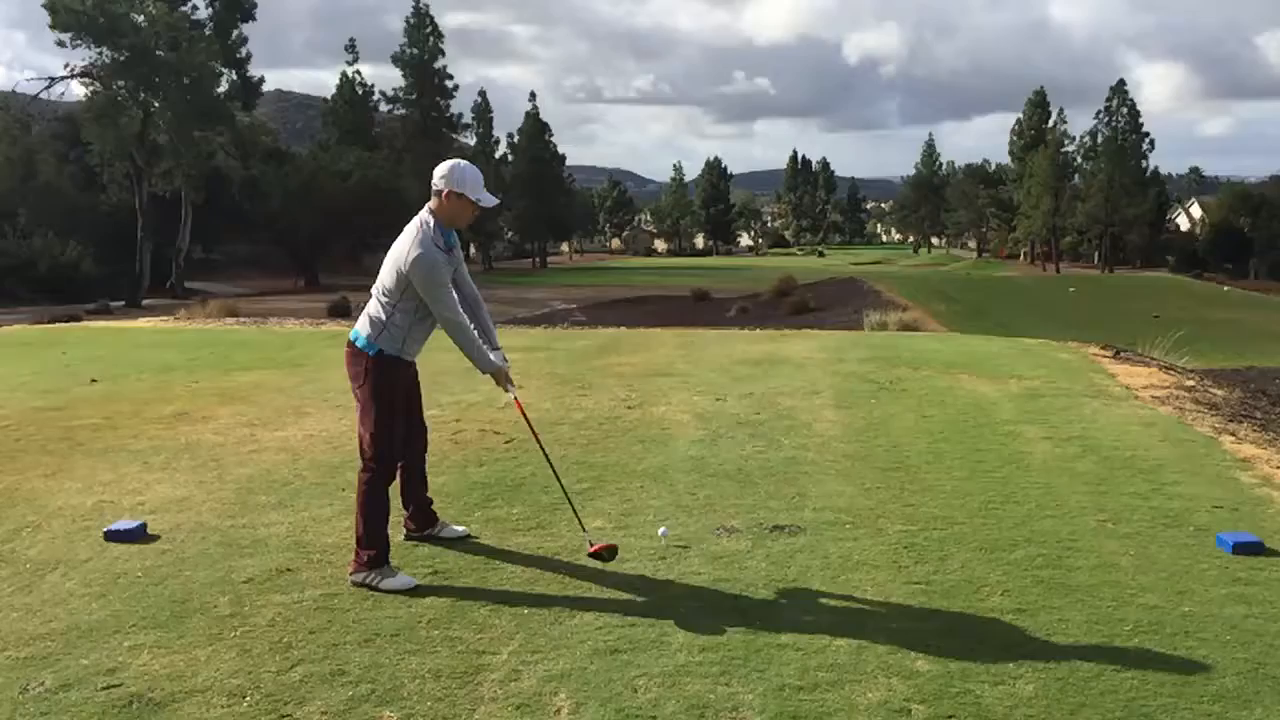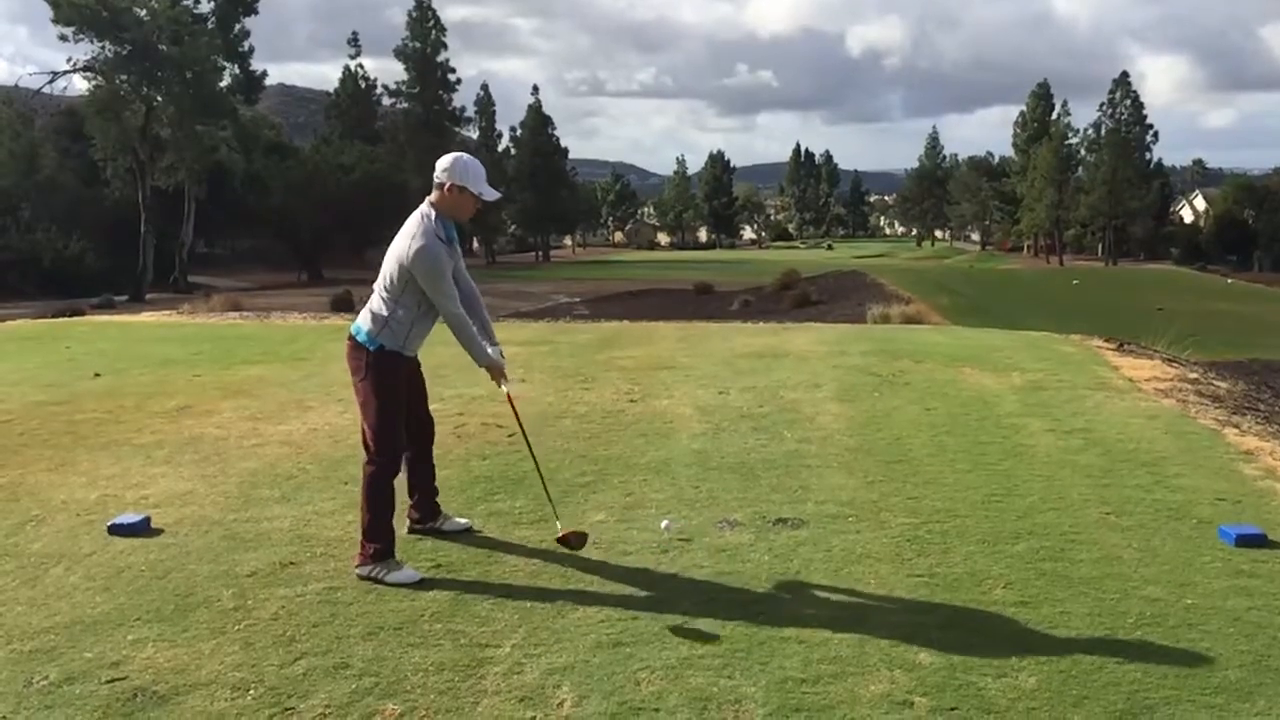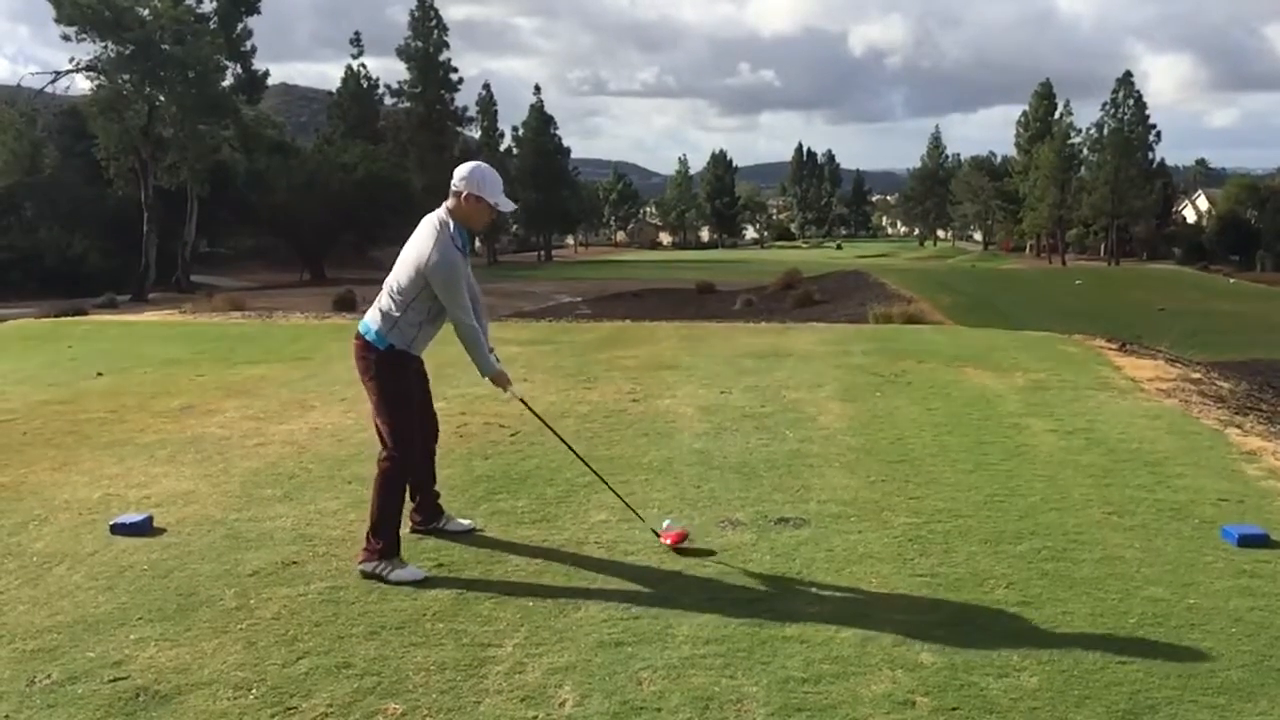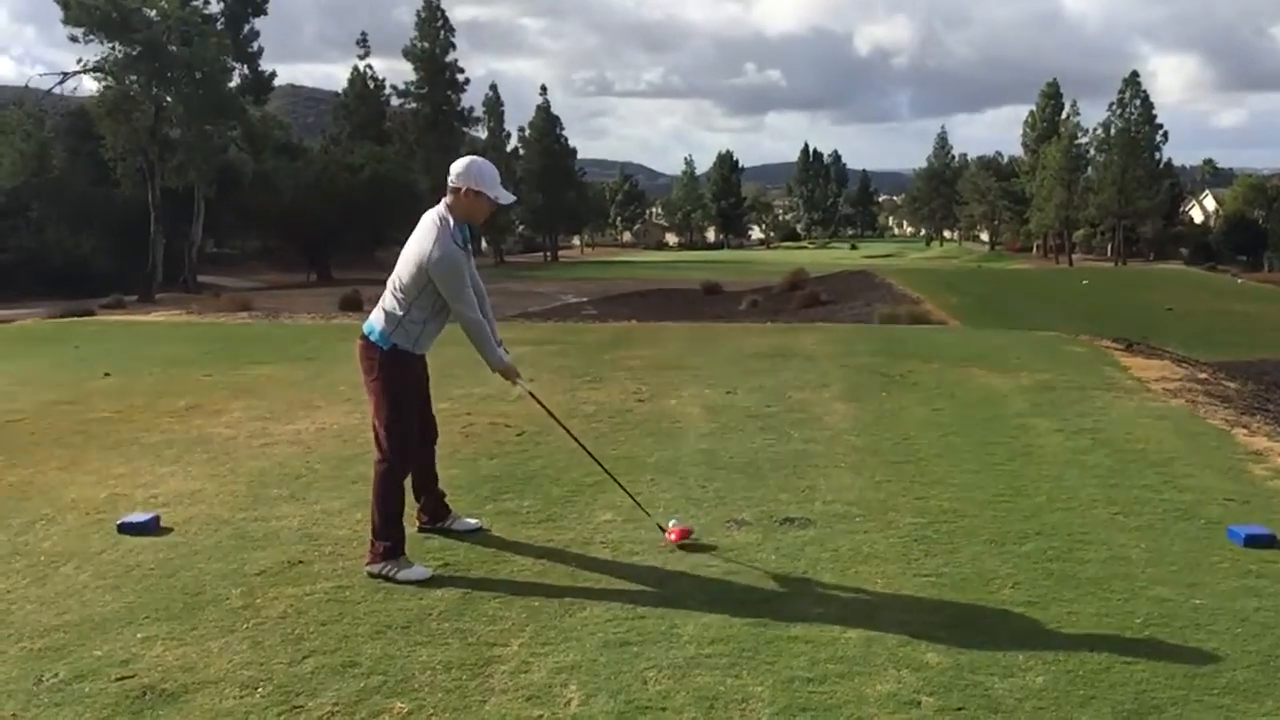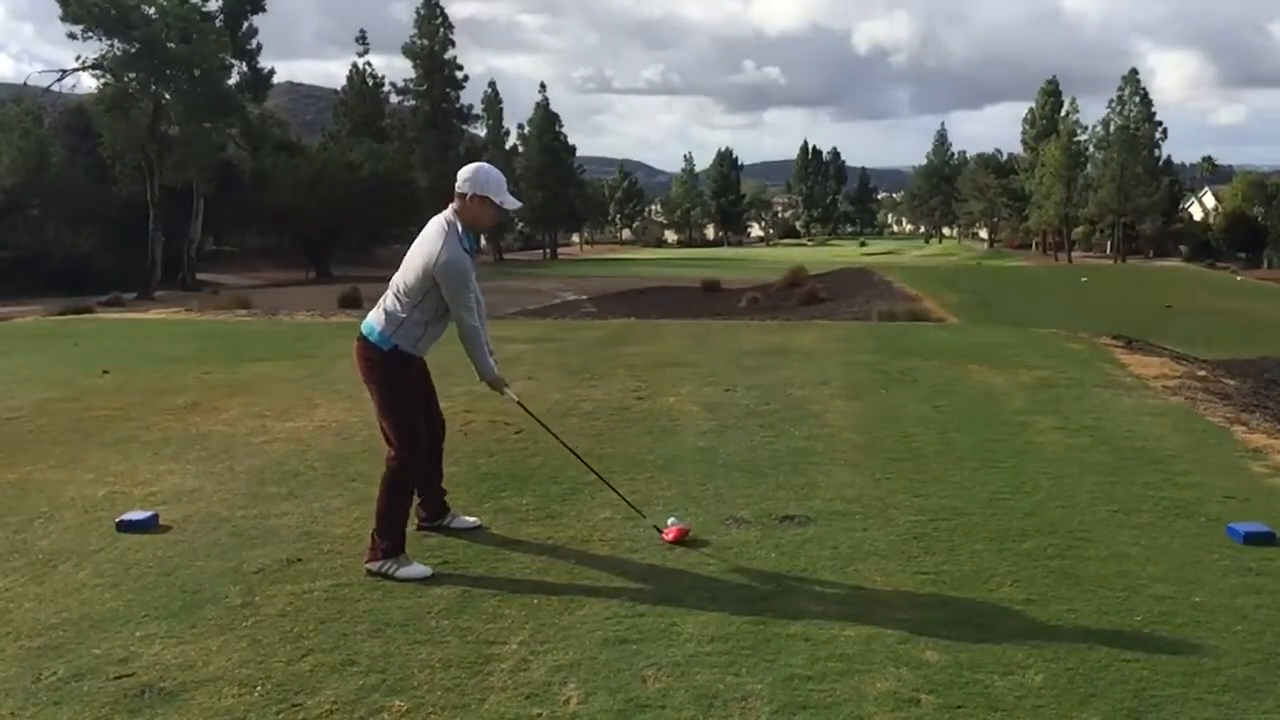
dt=1s
person 1, frame 1
left shoulder: (443, 235)
right shoulder: (423, 252)
left elbow: (468, 297)
right elbow: (450, 320)
left wrist: (495, 352)
right wrist: (488, 366)
left hip: (397, 356)
right hip: (375, 357)
left knee: (413, 441)
right knee: (380, 458)
left ankle: (420, 520)
right ankle: (368, 562)
person 1, frame 2
left shoulder: (443, 229)
right shoulder: (424, 244)
left elbow: (466, 291)
right elbow: (451, 312)
left wrist: (492, 346)
right wrist: (483, 359)
left hip: (400, 350)
right hip: (376, 351)
left knee: (420, 433)
right knee: (385, 450)
left ankle: (424, 513)
right ankle: (374, 556)
person 1, frame 3
left shoulder: (446, 227)
right shoulder: (442, 252)
left elbow: (472, 294)
right elbow: (463, 320)
left wrist: (490, 354)
right wrist: (490, 369)
left hip: (401, 348)
right hip: (383, 351)
left knee: (425, 432)
right knee: (401, 448)
left ankle: (427, 513)
right ankle: (378, 553)
person 1, frame 4
left shoulder: (448, 223)
right shoulder: (443, 250)
left elbow: (476, 290)
right elbow: (468, 315)
left wrist: (498, 346)
right wrist: (498, 362)
left hip: (405, 348)
right hip: (388, 351)
left knee: (423, 434)
right knee: (397, 449)
left ankle: (433, 512)
right ankle: (384, 554)
person 1, frame 5
left shoulder: (451, 226)
right shoulder: (451, 255)
left elbow: (474, 301)
right elbow: (466, 321)
left wrist: (488, 356)
right wrist: (487, 371)
left hip: (402, 348)
right hip: (385, 353)
left knee: (431, 430)
right knee: (407, 449)
left ankle: (433, 510)
right ankle: (384, 551)
